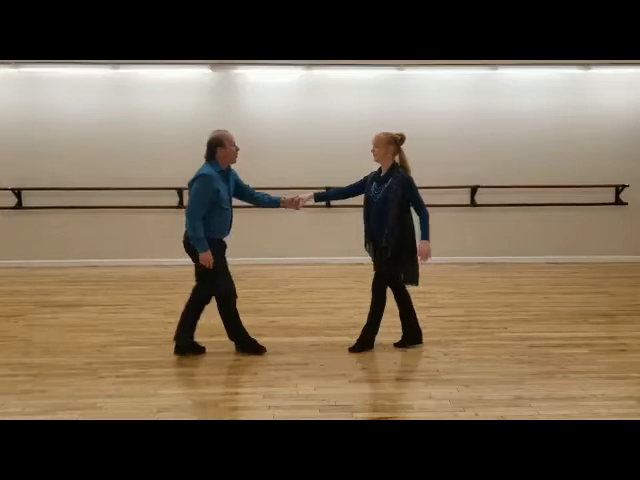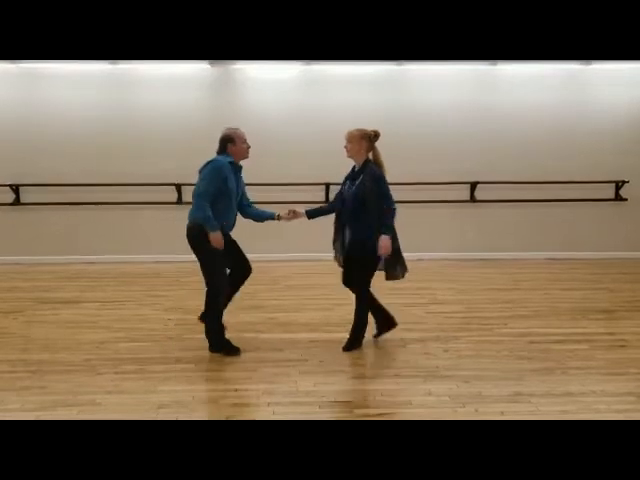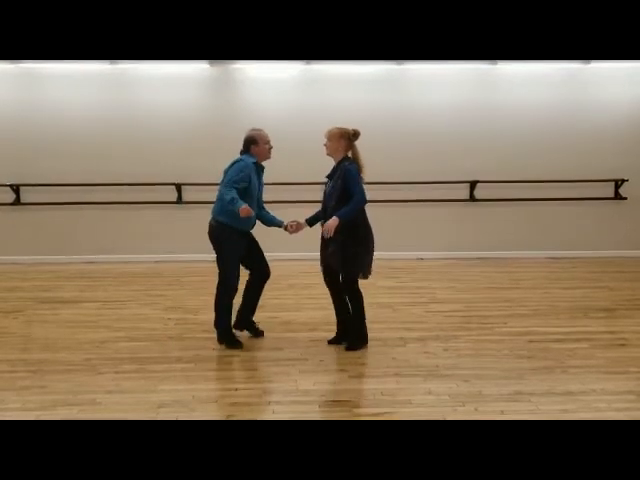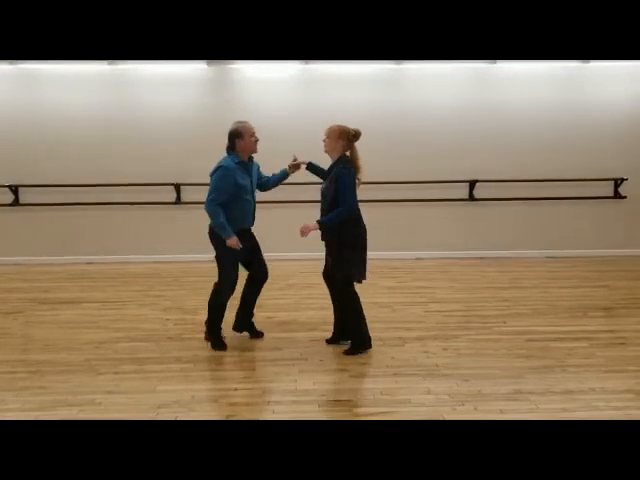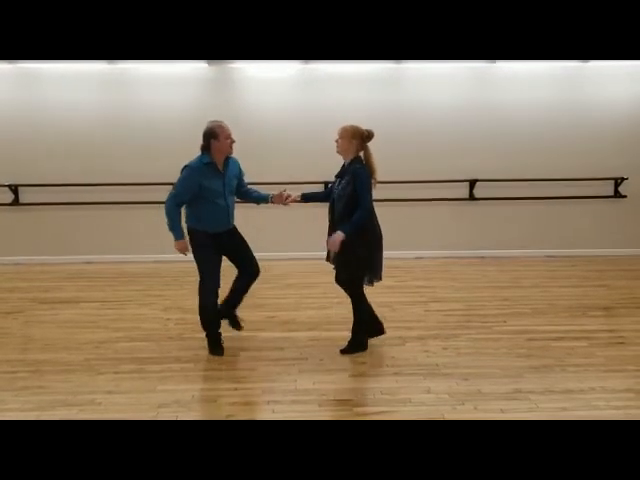
dt=0.7s
person 1, frame 1
left shoulder: (228, 174)
right shoulder: (206, 177)
left elbow: (250, 195)
right elbow: (193, 216)
left wrist: (281, 202)
right wrist: (202, 248)
left hip: (212, 242)
right hip: (203, 244)
left knee: (206, 290)
right knee: (225, 291)
left ankle: (183, 340)
right ankle: (242, 341)
person 1, frame 2
left shoulder: (236, 173)
right shoulder: (217, 166)
left elbow: (246, 209)
right elbow: (200, 198)
left wrist: (276, 216)
right wrist: (212, 228)
left hip: (221, 233)
right hip: (203, 233)
left knee: (243, 269)
right knee: (218, 284)
left ankle: (211, 313)
right ankle: (216, 340)
person 1, frame 3
left shoulder: (257, 171)
right shoulder: (243, 166)
left elbow: (259, 209)
right elbow: (226, 191)
left wrist: (282, 224)
right wrist: (239, 206)
left hip: (242, 232)
right hip: (224, 230)
left knee: (262, 271)
right knee: (229, 281)
left ankle: (244, 319)
right ankle: (224, 332)
person 1, frame 4
left shoulder: (251, 165)
right shoulder: (226, 169)
left elbow: (263, 184)
right elbow: (212, 204)
left wrist: (287, 172)
right wrist: (227, 235)
left hip: (245, 232)
right hip: (226, 235)
left knee: (260, 274)
right knee: (227, 283)
left ankle: (243, 320)
right ankle: (213, 332)
person 1, frame 5
left shoulder: (234, 165)
right shoulder: (194, 170)
left elbow: (243, 192)
right elbow: (172, 204)
left wrist: (270, 198)
right wrist: (178, 236)
left hip: (228, 231)
right hip: (202, 237)
left knee: (251, 269)
right knee: (210, 286)
left ankle: (227, 309)
right ankle: (213, 335)
person 2, frame 1
left shoulder: (402, 178)
right shoulder: (373, 178)
left elbow: (422, 210)
right elbow: (346, 192)
left wrist: (424, 239)
right wrist: (313, 196)
left hip: (398, 244)
right hip: (382, 243)
left knee: (379, 286)
right knee: (395, 286)
left ankle: (367, 339)
right ankle: (412, 335)
person 2, frame 2
left shoulder: (374, 173)
right shoulder: (352, 174)
left elbow: (389, 206)
right elbow: (336, 205)
left wrist: (385, 233)
right wrist: (306, 214)
left hip: (370, 240)
right hip: (354, 240)
left knee: (360, 285)
right knee: (349, 280)
left ankle: (356, 336)
right ankle: (384, 319)
person 2, frame 3
left shoulder: (349, 169)
right shoulder: (336, 171)
left elbow: (360, 199)
left wrist: (337, 218)
right wrist: (306, 223)
left hip: (353, 236)
right hip: (337, 237)
left knee: (349, 284)
right knee: (331, 279)
left ankle: (359, 335)
right ankle: (344, 331)
person 2, frame 4
left shoulder: (344, 171)
right shoulder: (337, 167)
left elbow: (346, 209)
left wrist: (317, 224)
right wrist: (307, 165)
left hip: (348, 237)
right hip: (339, 236)
left knee: (344, 285)
right knee: (331, 278)
left ankle: (362, 339)
right ankle: (343, 330)
person 2, frame 5
left shoulder: (360, 171)
right shoulder: (346, 170)
left elbow: (365, 210)
right elbow: (331, 196)
left wrist: (342, 232)
right wrist: (301, 197)
left hip: (362, 239)
right hip: (350, 239)
left knee: (354, 285)
right knee: (344, 280)
left ankle: (360, 340)
right ankle: (371, 324)
